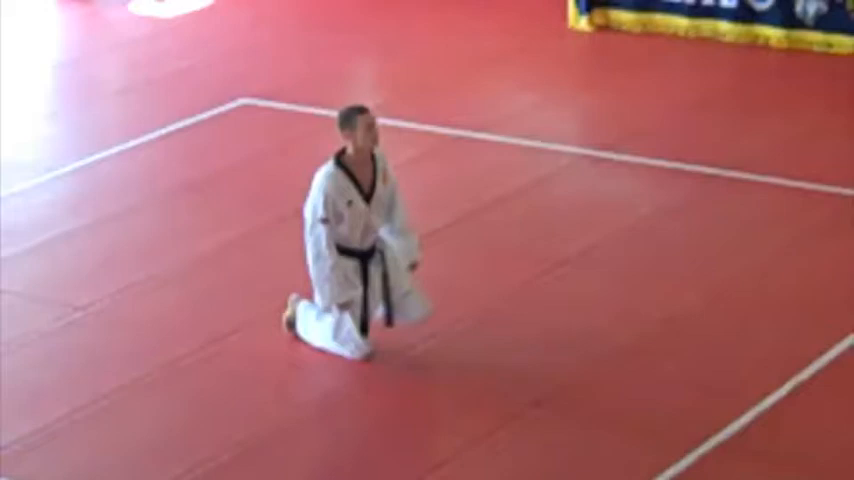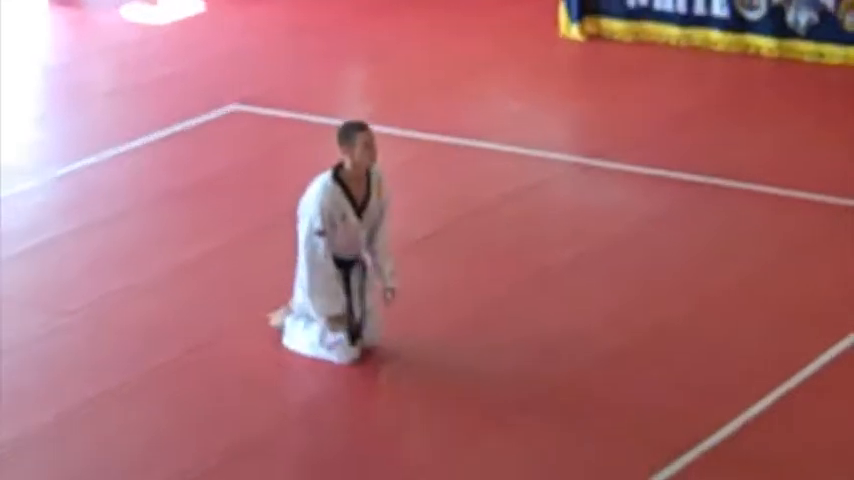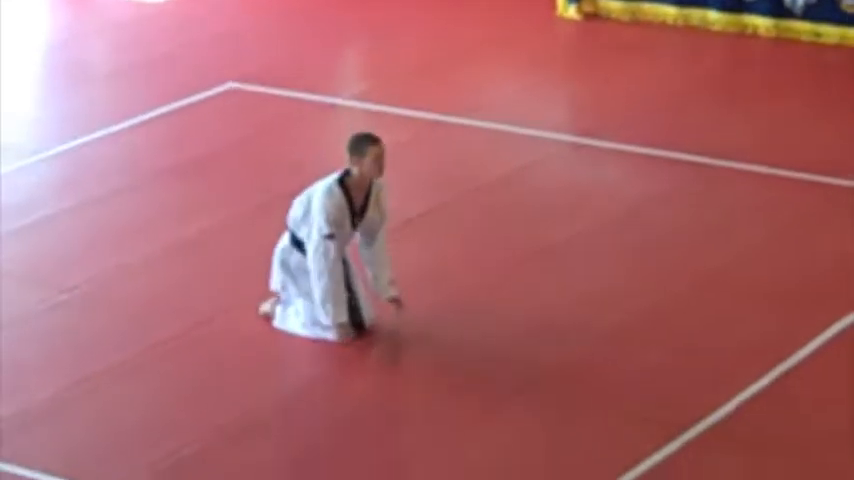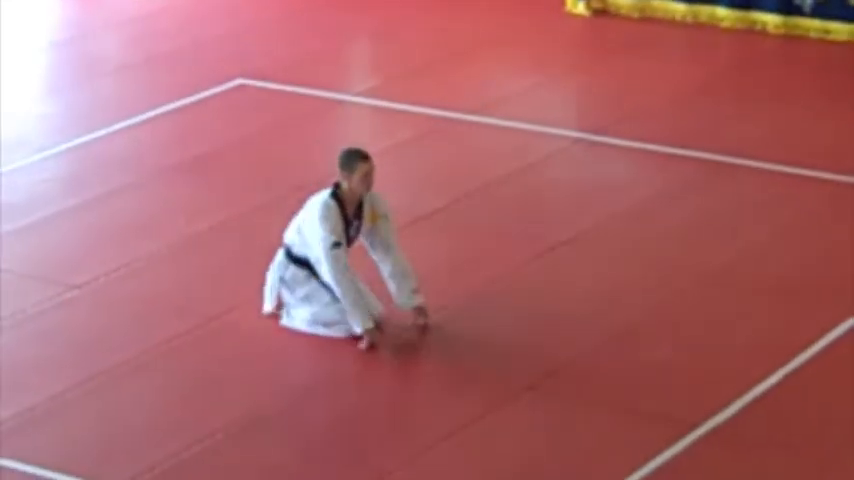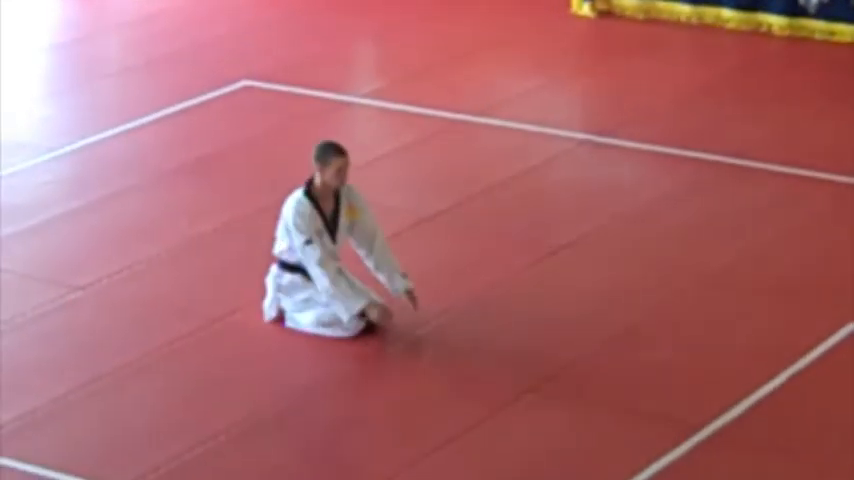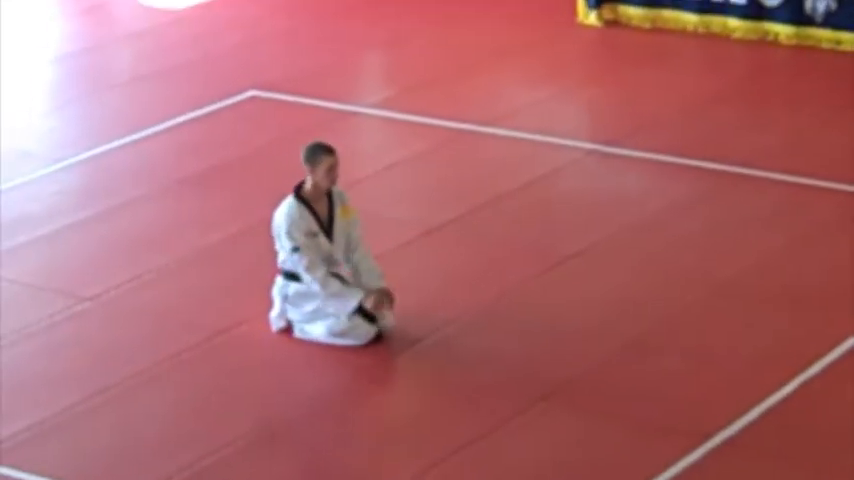
dt=0.2s
person 1, frame 1
left shoulder: (379, 164)
right shoulder: (328, 182)
left elbow: (394, 211)
right elbow: (318, 241)
left wrist: (410, 251)
right wrist: (335, 294)
left hip: (375, 254)
right hip: (341, 263)
left knee: (415, 311)
right knee: (357, 348)
right ankle: (301, 311)
person 1, frame 2
left shoulder: (374, 178)
right shoulder: (324, 193)
left elbow: (377, 232)
right elbow: (313, 254)
left wrist: (387, 277)
right wrist: (328, 309)
left hip: (354, 264)
right hip: (319, 266)
left knee: (366, 336)
right knee: (345, 352)
left ankle: (304, 309)
right ankle: (287, 322)
person 1, frame 3
left shoulder: (375, 187)
right shoulder: (328, 198)
left elbow: (372, 242)
right elbow: (322, 262)
left wrist: (387, 288)
right wrist: (337, 318)
left hip: (334, 253)
right hip: (300, 256)
left knee: (362, 320)
right knee: (337, 330)
left ankle: (292, 293)
right ankle: (278, 309)
person 1, frame 4
left shoulder: (372, 203)
right shoulder: (322, 212)
left elbow: (388, 252)
right elbow: (337, 274)
left wrist: (413, 300)
right wrist: (365, 325)
left hip: (325, 268)
right hip: (297, 273)
left knee: (372, 314)
right knee: (346, 323)
right ankle: (288, 308)
person 1, frame 5
left shoulder: (349, 195)
right shoulder: (297, 210)
left elbow: (372, 242)
right elbow: (320, 268)
left wrist: (401, 284)
right wrist: (364, 305)
left hip: (328, 272)
right hip: (294, 280)
left knee: (375, 313)
right knee: (351, 322)
right ankle: (289, 311)
person 1, frame 6
left shoulder: (339, 198)
right shoulder: (289, 216)
left elbow: (355, 248)
right elbow: (310, 273)
left wrist: (377, 285)
right wrist: (360, 299)
left hip: (331, 278)
right hip: (302, 289)
left knee: (382, 321)
right knee: (363, 330)
right ankle: (296, 321)
